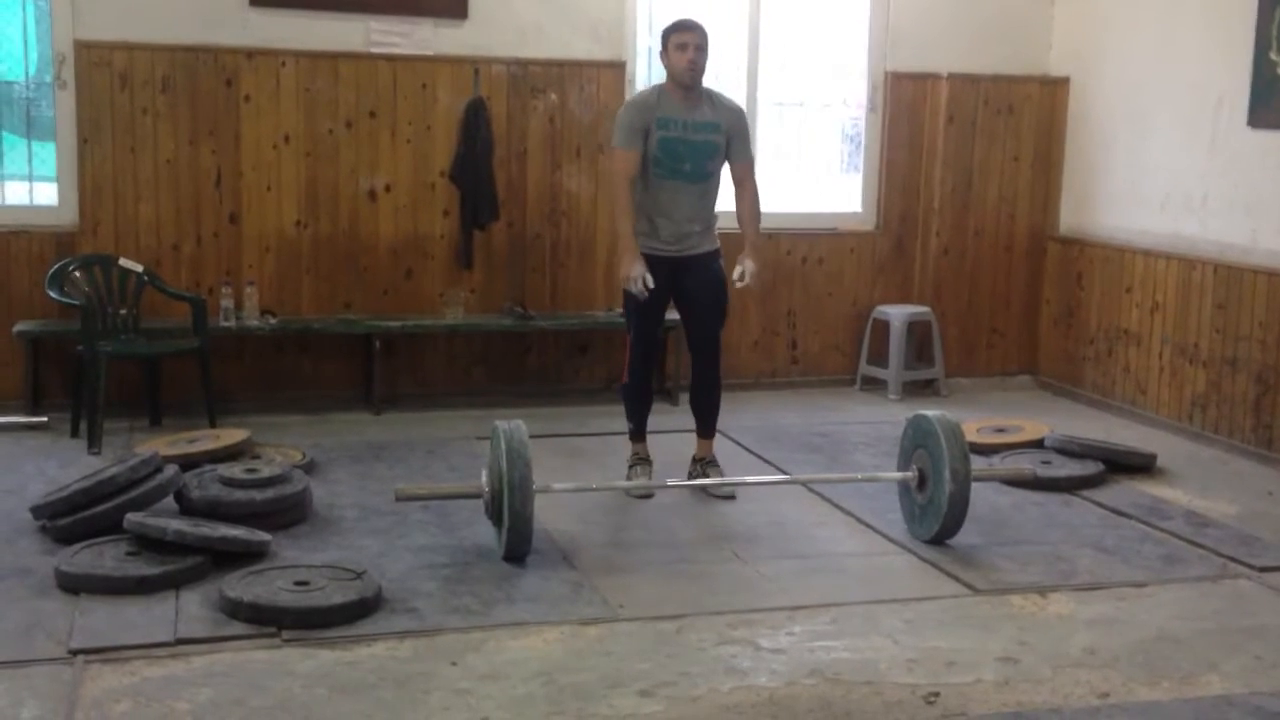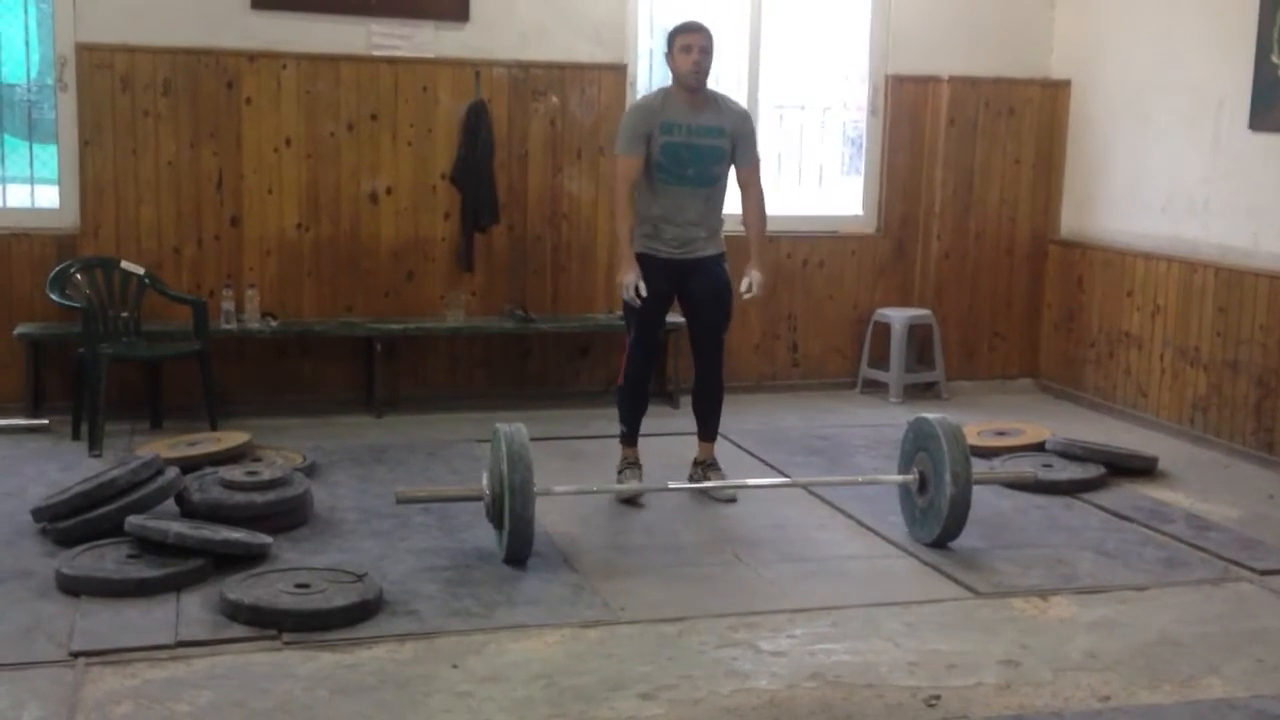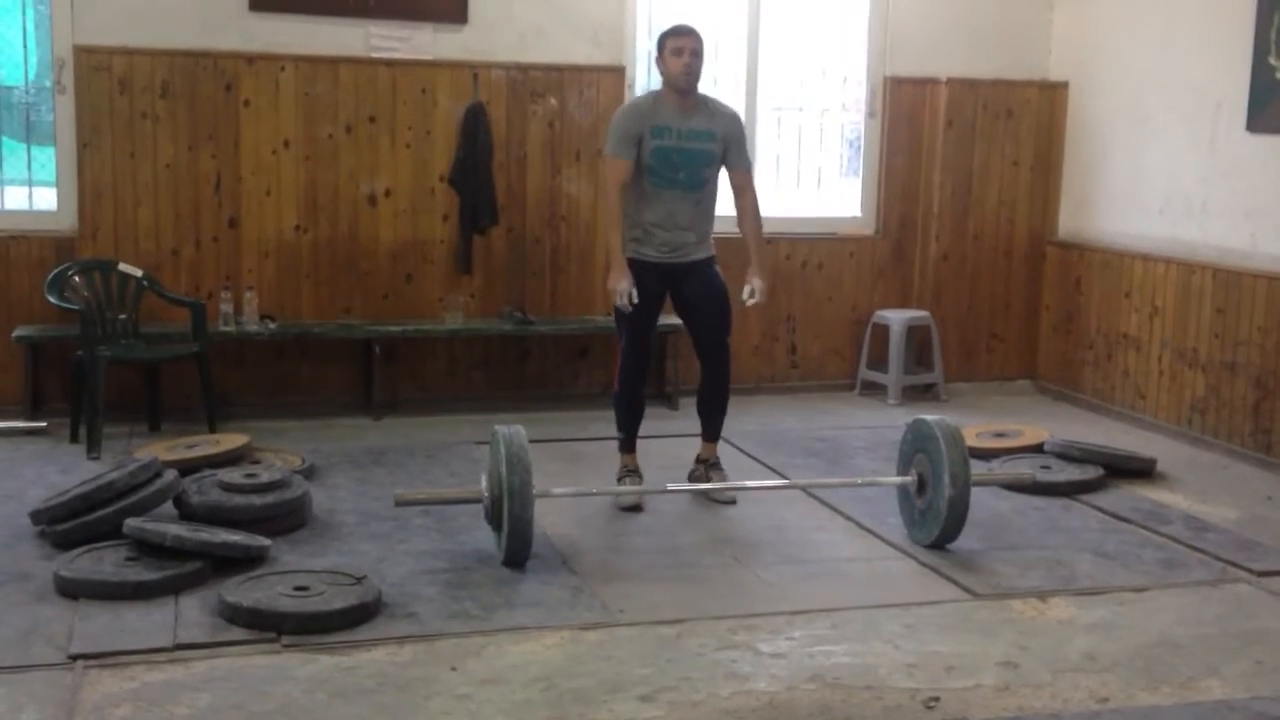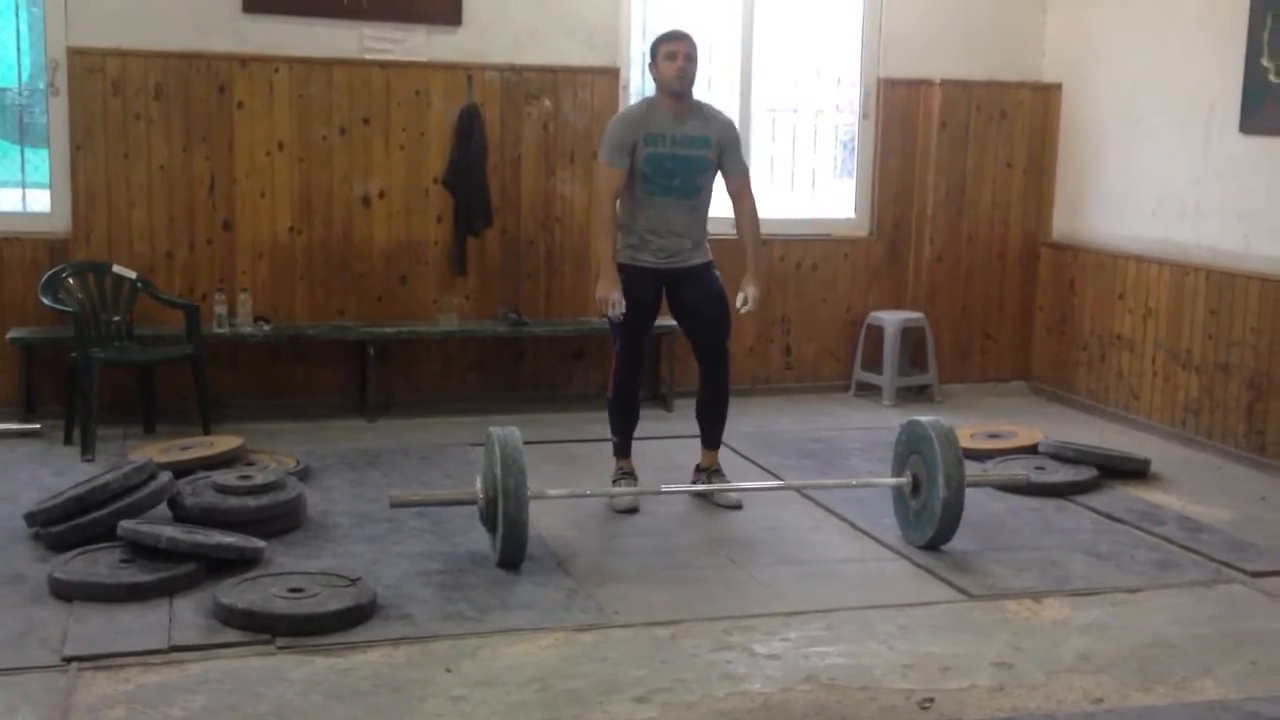
dt=0.2s
person 1, frame 1
left shoulder: (729, 114)
right shoulder: (640, 109)
left elbow: (745, 185)
right elbow: (624, 183)
left wrist: (749, 252)
right wrist: (630, 255)
left hip: (702, 255)
right hip: (650, 253)
left knee: (707, 355)
right knee: (643, 353)
left ankle: (704, 457)
right ankle: (639, 454)
person 1, frame 2
left shoulder: (735, 117)
right shoulder: (645, 113)
left elbow: (751, 189)
right elbow: (625, 188)
left wrist: (754, 260)
right wrist: (627, 260)
left hip: (706, 257)
right hip: (652, 255)
left knee: (711, 359)
right knee: (641, 356)
left ankle: (705, 461)
right ankle: (629, 459)
person 1, frame 3
left shoulder: (726, 121)
right shoulder: (634, 116)
left elbow: (744, 194)
right elbow: (614, 193)
left wrist: (755, 266)
right wrist: (618, 265)
left hip: (697, 258)
right hip: (642, 258)
left knee: (717, 358)
right knee: (634, 361)
left ankle: (707, 460)
right ankle: (628, 466)
person 1, frame 4
left shoulder: (719, 126)
right shoulder: (629, 123)
left elbow: (742, 199)
right elbow: (606, 201)
left wrist: (751, 274)
right wrist: (606, 276)
left hip: (694, 263)
right hip: (636, 264)
left knee: (716, 362)
right knee: (628, 365)
left ankle: (709, 466)
right ankle: (623, 468)
